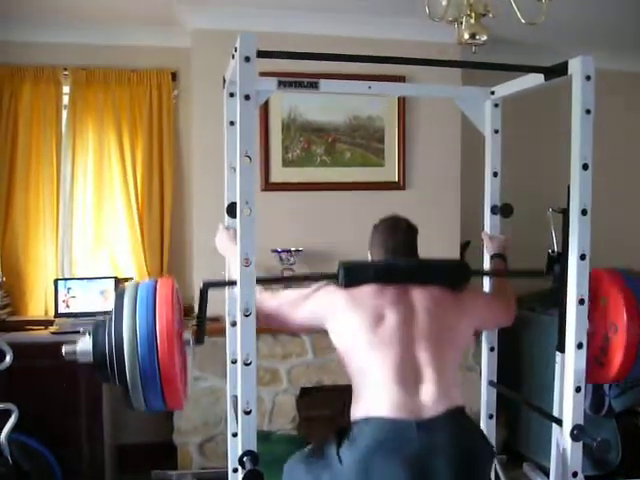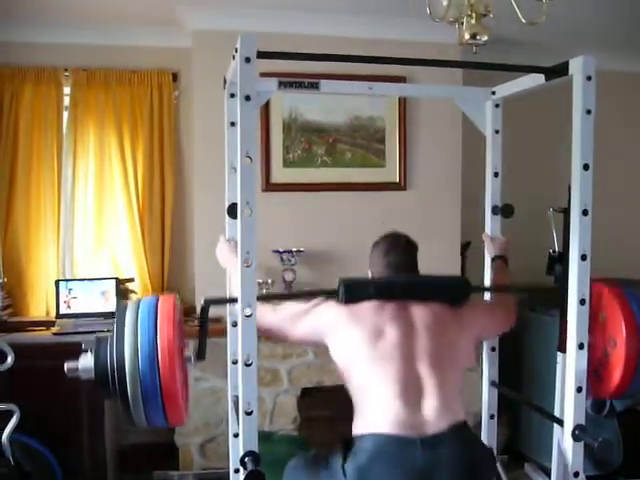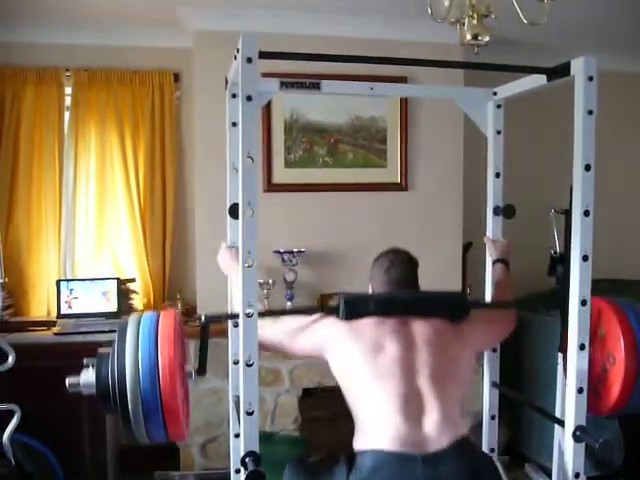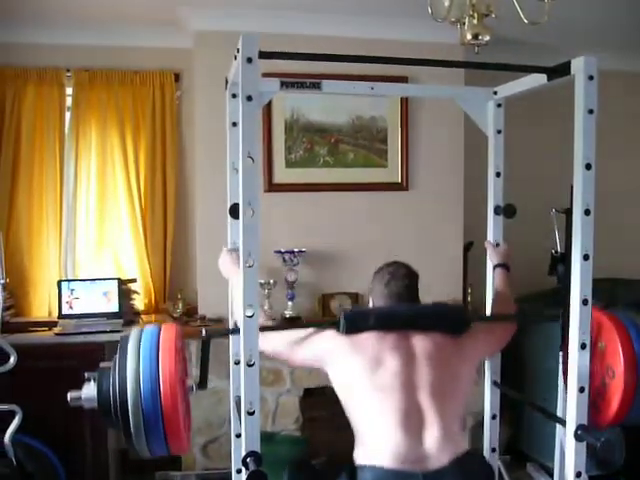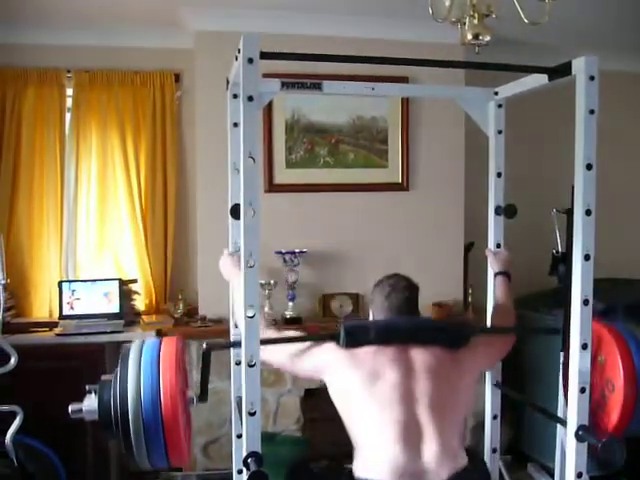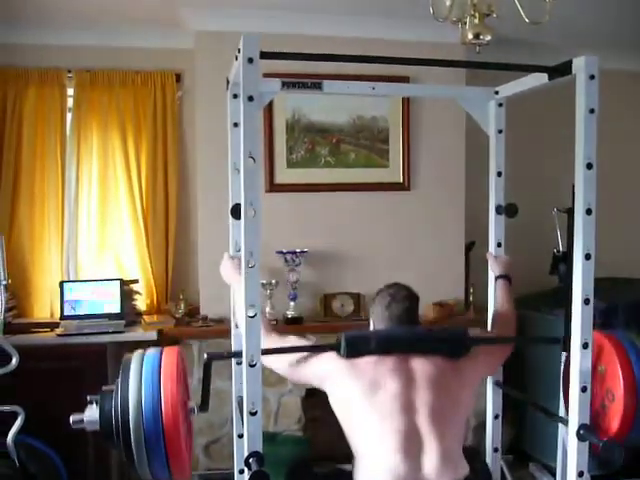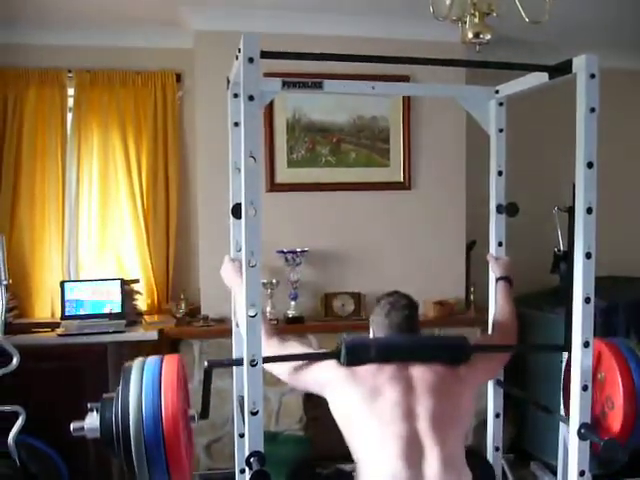
dt=0.1s
person 1, frame 1
left shoulder: (341, 300)
right shoulder: (457, 301)
left elbow: (262, 304)
right elbow: (505, 310)
left wrist: (232, 251)
right wrist: (497, 257)
left hip: (380, 450)
right hip: (454, 448)
person 1, frame 2
left shoulder: (340, 315)
right shoulder: (457, 316)
left elbow: (262, 316)
right elbow: (505, 315)
left wrist: (232, 263)
right wrist: (499, 259)
person 1, frame 3
left shoulder: (342, 333)
right shoulder: (457, 331)
left elbow: (262, 327)
right elbow: (505, 317)
left wrist: (234, 269)
right wrist: (500, 262)
person 1, frame 4
left shoulder: (342, 346)
right shoulder: (457, 345)
left elbow: (263, 334)
right elbow: (504, 323)
left wrist: (235, 274)
right wrist: (500, 266)
person 1, frame 5
left shoulder: (342, 360)
right shoulder: (456, 358)
left elbow: (264, 340)
right elbow: (503, 332)
left wrist: (236, 278)
right wrist: (501, 273)
person 1, frame 6
left shoulder: (342, 368)
right shoulder: (456, 367)
left elbow: (267, 343)
right elbow: (503, 335)
left wrist: (237, 282)
right wrist: (502, 276)
person 1, frame 7
left shoulder: (343, 377)
right shoulder: (455, 374)
left elbow: (270, 347)
right elbow: (504, 339)
left wrist: (238, 284)
right wrist: (502, 279)
